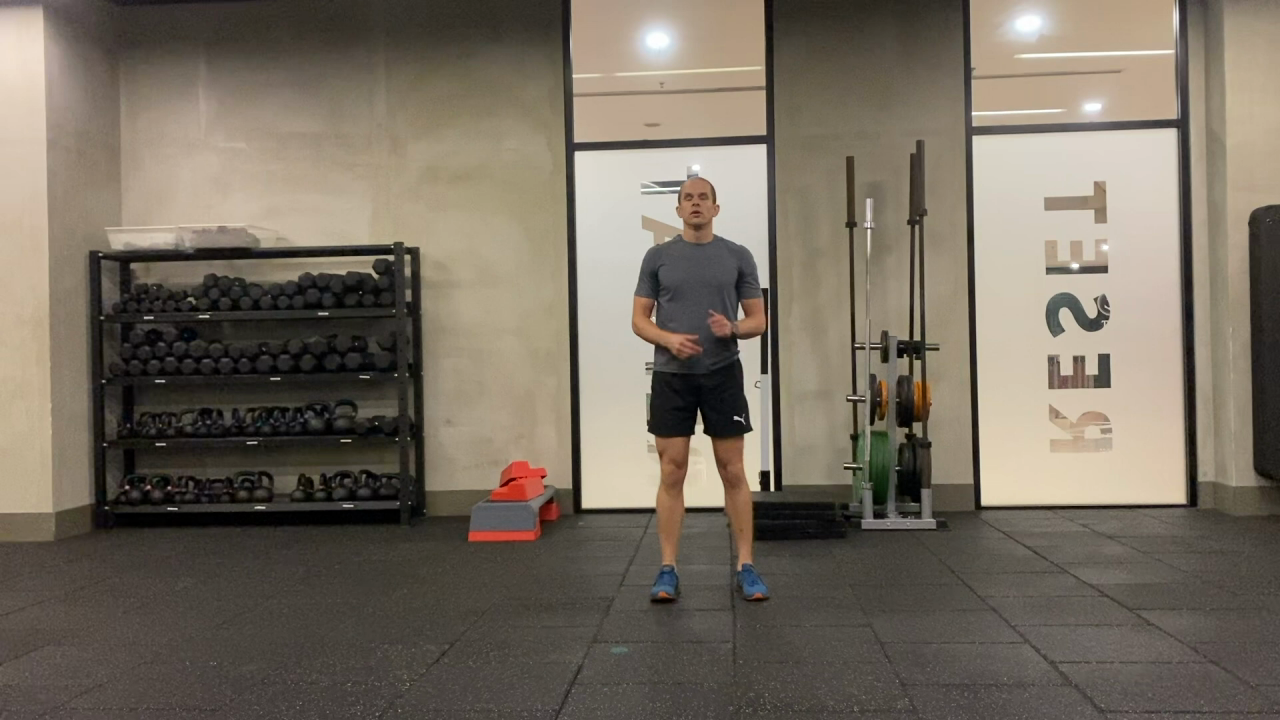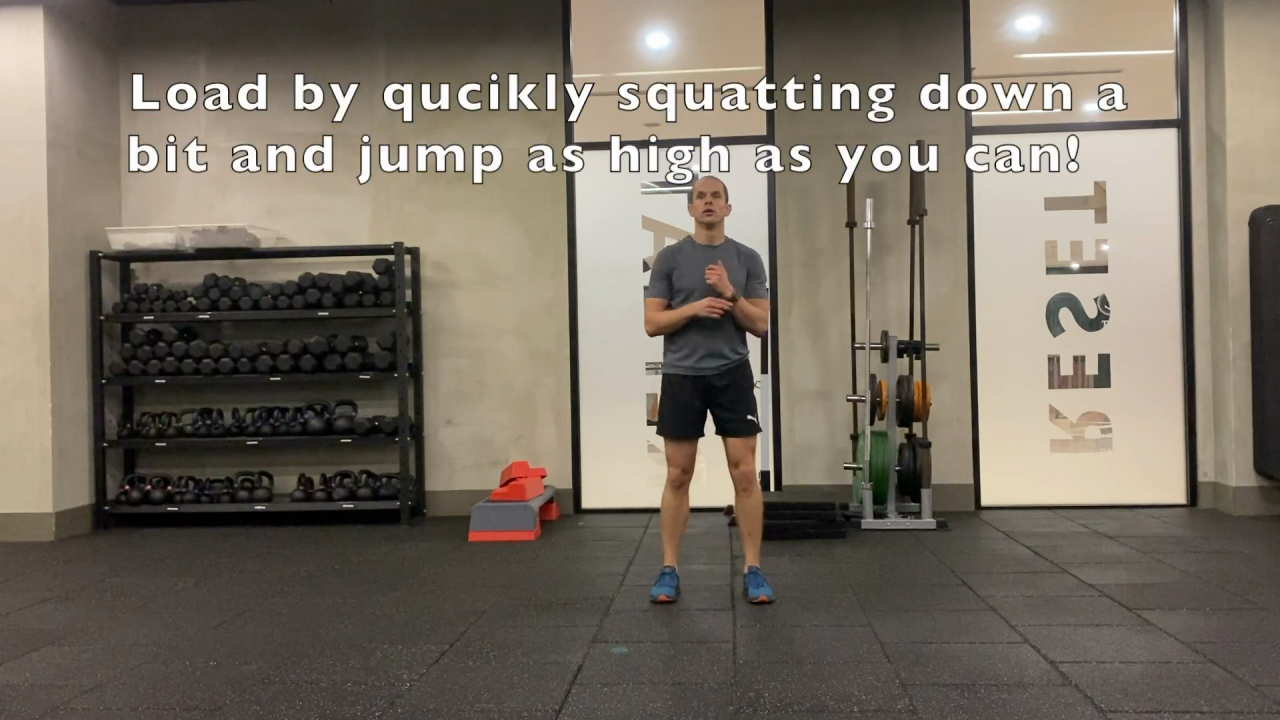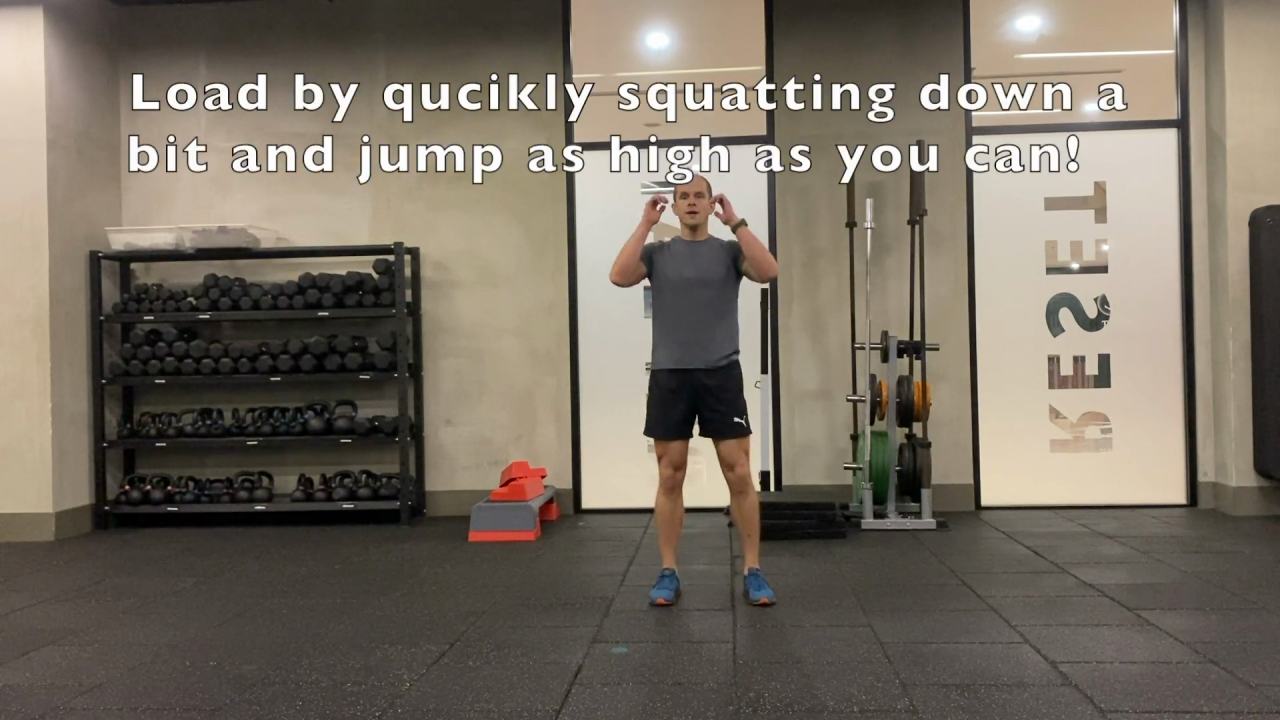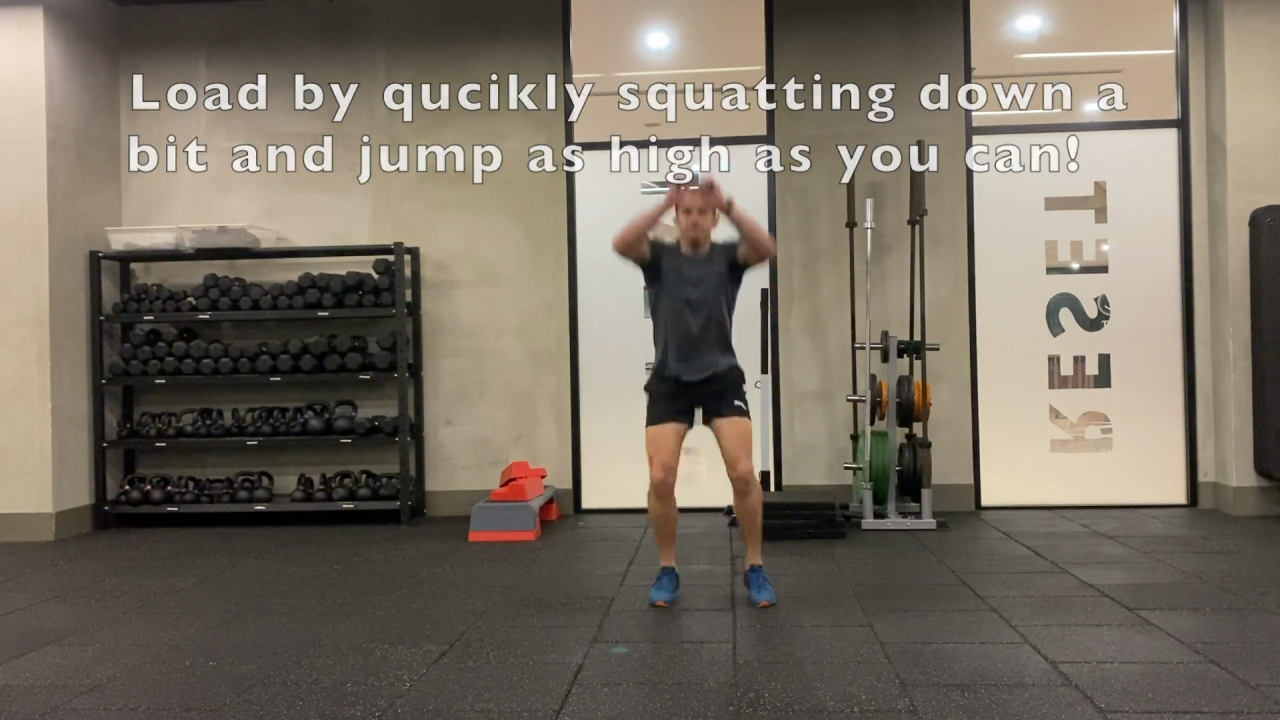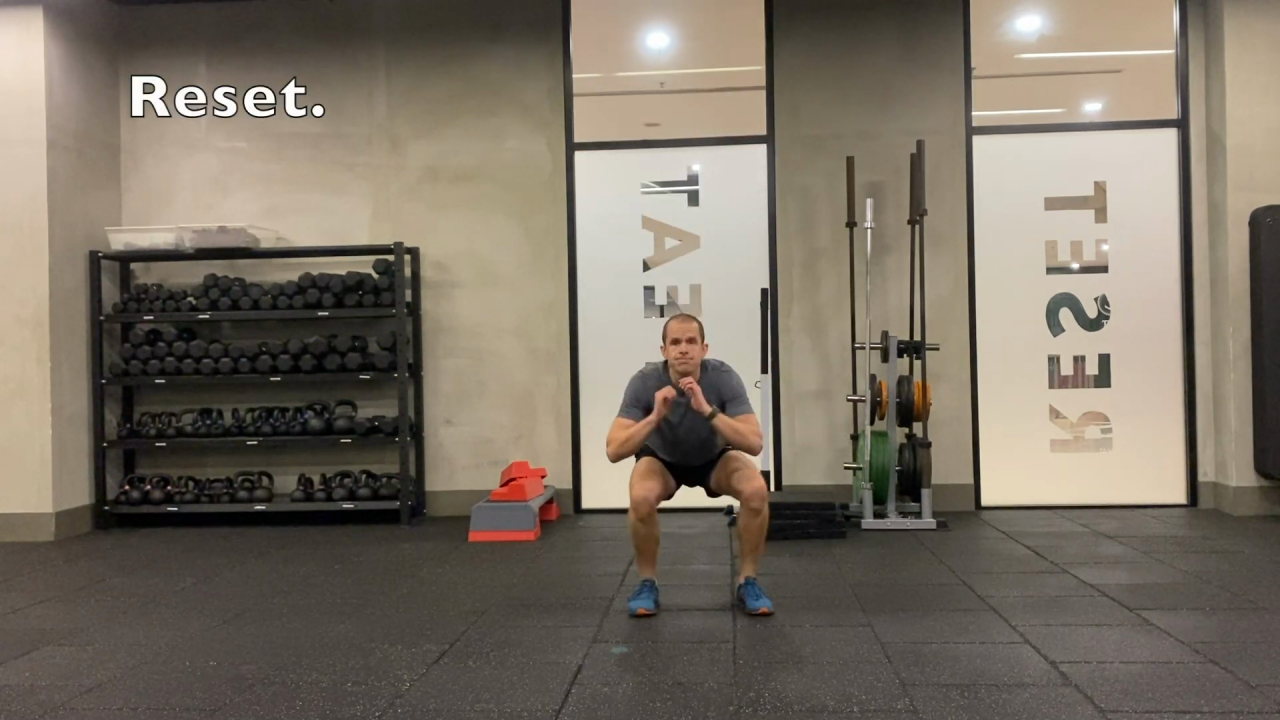
dt=1s
person 1, frame 1
left shoulder: (738, 256)
right shoulder: (658, 257)
left elbow: (759, 320)
right elbow: (639, 321)
left wrist: (731, 329)
right wrist: (668, 339)
left hip: (723, 374)
right hip: (672, 376)
left knee: (733, 473)
right knee: (672, 474)
left ankle: (745, 566)
right ankle: (668, 568)
person 1, frame 2
left shoulder: (748, 258)
right shoulder: (669, 258)
left elbow: (761, 324)
right elbow: (652, 323)
left wrist: (730, 293)
right wrist: (692, 308)
left hip: (733, 376)
right hip: (682, 377)
left knee: (745, 474)
right knee: (678, 477)
left ankle: (752, 569)
right ankle: (669, 569)
person 1, frame 3
left shoulder: (730, 250)
right shoulder: (657, 252)
left elbow: (767, 271)
right elbow: (619, 276)
left wrist: (736, 221)
right wrist: (645, 223)
left hip: (721, 374)
right hip: (669, 375)
left knee: (739, 476)
right knee: (670, 478)
left ankle: (753, 571)
right ankle: (668, 572)
person 1, frame 4
left shoulder: (729, 255)
right shoulder: (657, 255)
left elbow: (768, 249)
right elbow: (621, 245)
left wrist: (731, 209)
right wrist: (659, 209)
left hip: (720, 375)
right hip: (670, 378)
left knee: (743, 473)
right knee: (661, 477)
left ankle: (754, 567)
right ankle: (667, 567)
person 1, frame 5
left shoulder: (723, 378)
right shoulder: (644, 382)
left elbow: (754, 444)
right elbow: (614, 450)
left wrist: (707, 410)
right wrist: (655, 416)
left hip: (713, 458)
right hip: (662, 459)
left knee: (756, 491)
right knee: (640, 500)
left ankle: (747, 581)
right ankle: (647, 582)
